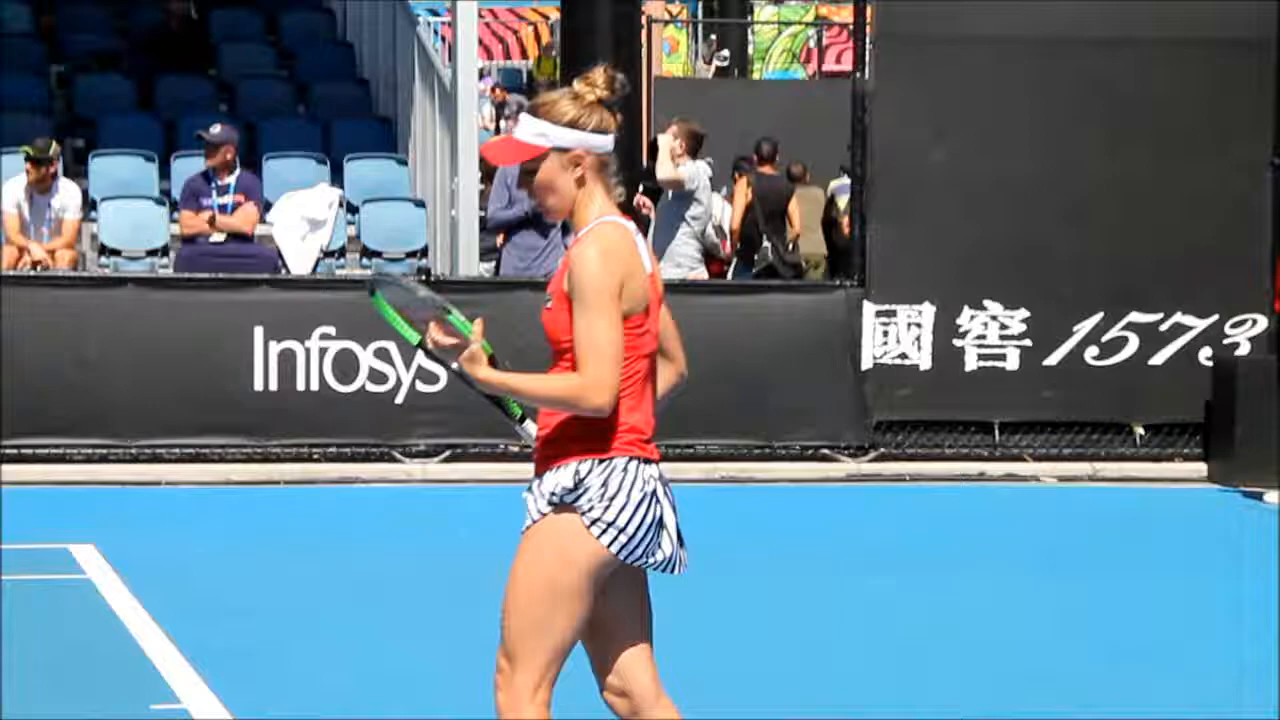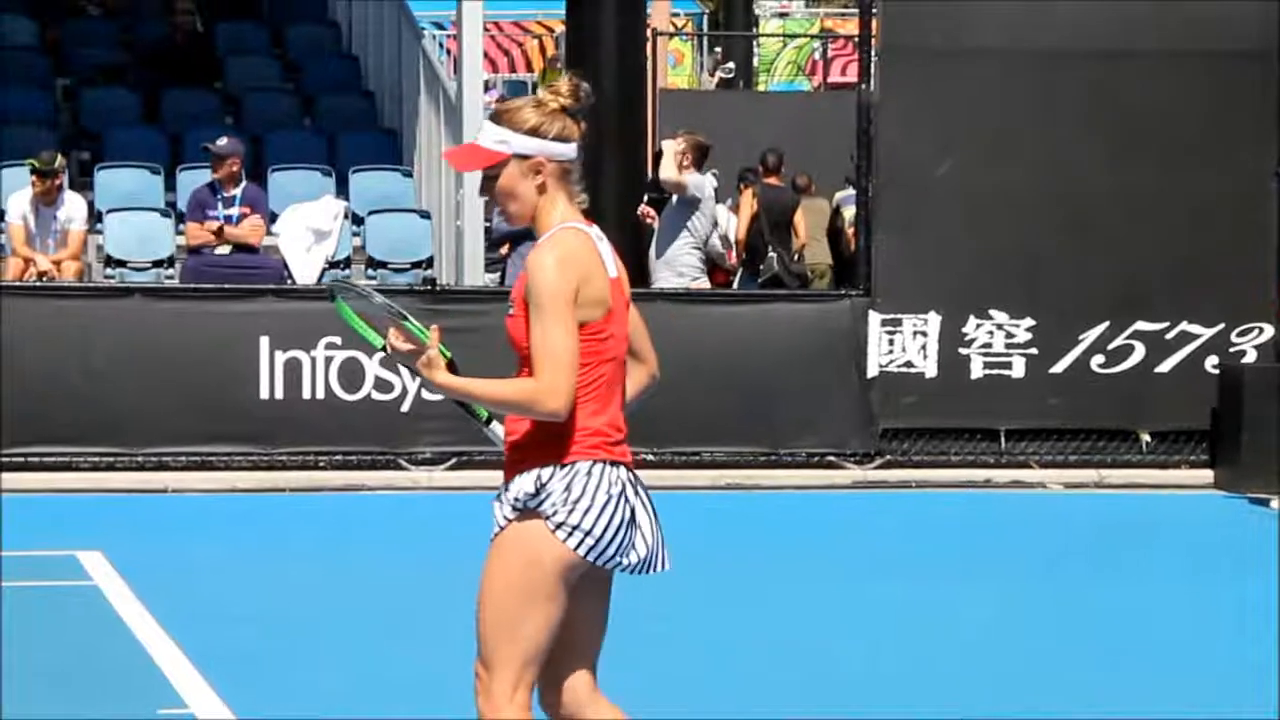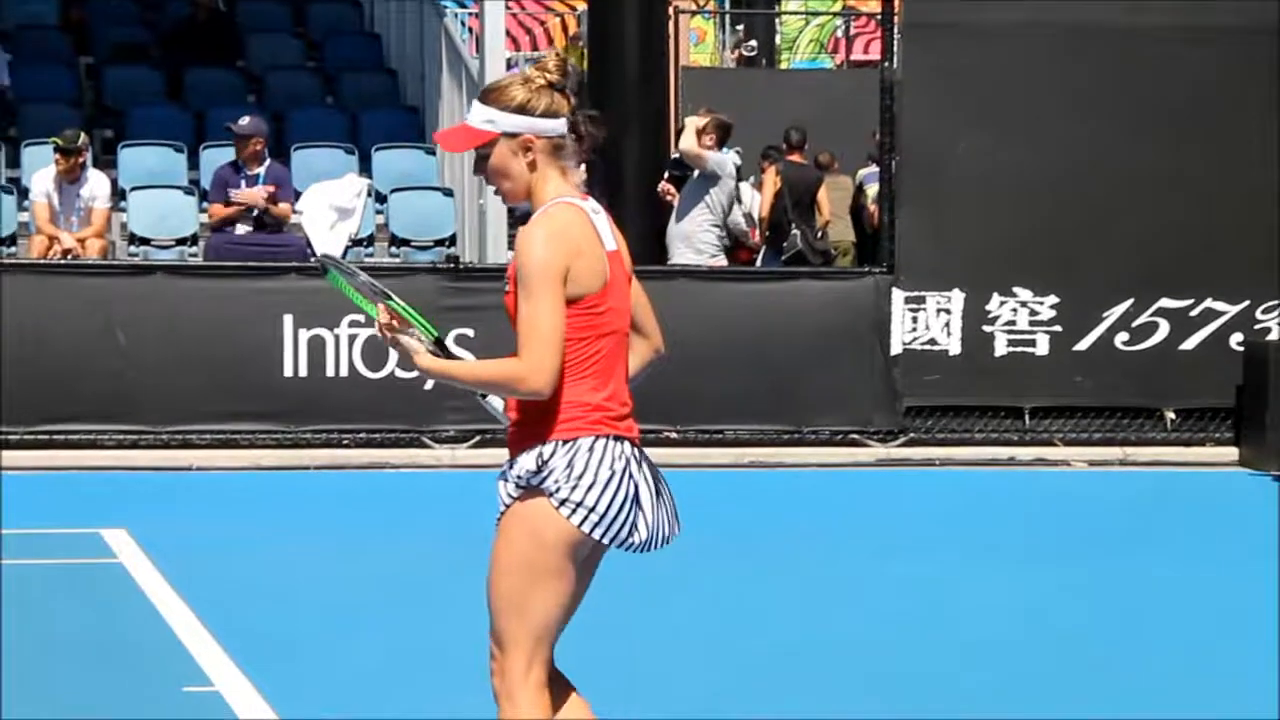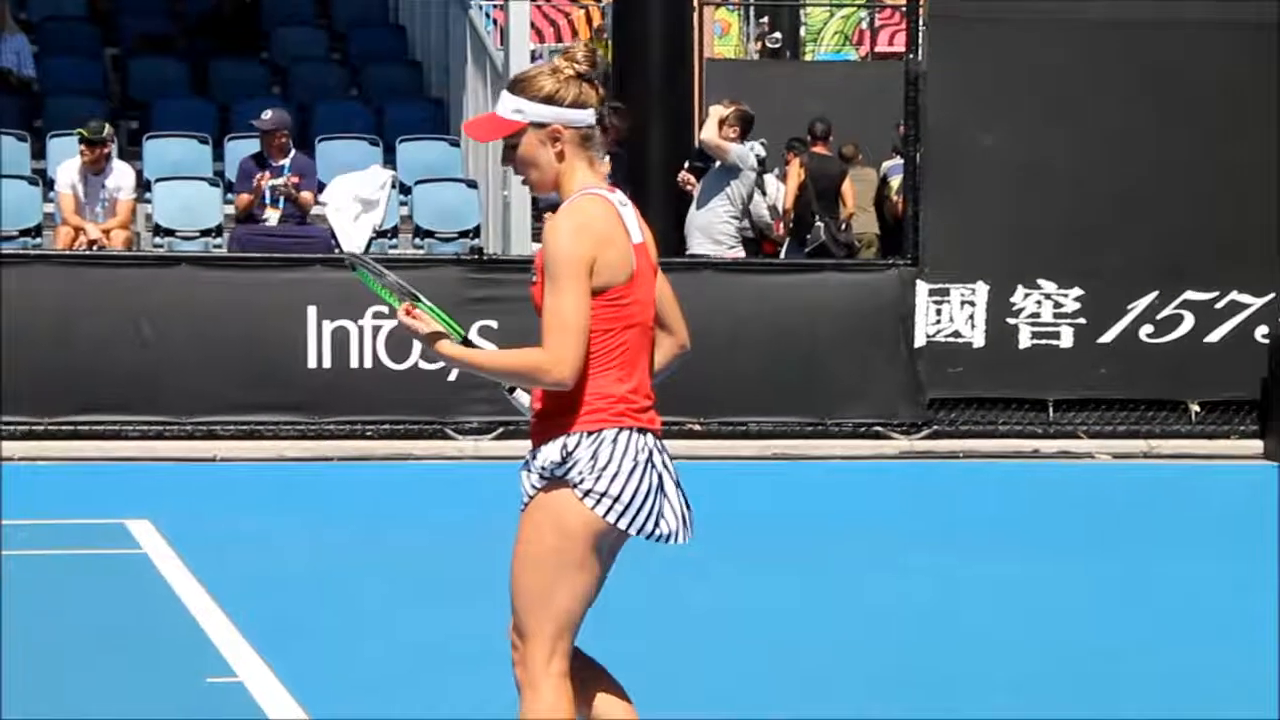
dt=0.2s
person 1, frame 1
left shoulder: (594, 251)
right shoulder: (624, 242)
left elbow: (596, 391)
right elbow: (671, 364)
left wrist: (484, 374)
left hip: (590, 486)
right hip: (618, 481)
person 1, frame 2
left shoulder: (552, 258)
right shoulder: (594, 246)
left elbow: (552, 398)
right elbow: (644, 366)
left wrist: (444, 380)
left hip: (558, 489)
right hip: (595, 484)
person 1, frame 3
left shoulder: (545, 235)
right shoulder: (595, 222)
left elbow: (535, 377)
right elbow: (650, 340)
left wrist: (425, 359)
left hip: (561, 465)
right hip: (605, 457)
right knee: (521, 660)
person 1, frame 4
left shoulder: (572, 225)
right shoulder: (622, 214)
left elbow: (559, 366)
right elbow: (674, 337)
left wrist: (452, 350)
left hip: (583, 455)
right hip: (621, 448)
left knee: (537, 663)
right knee: (551, 654)
